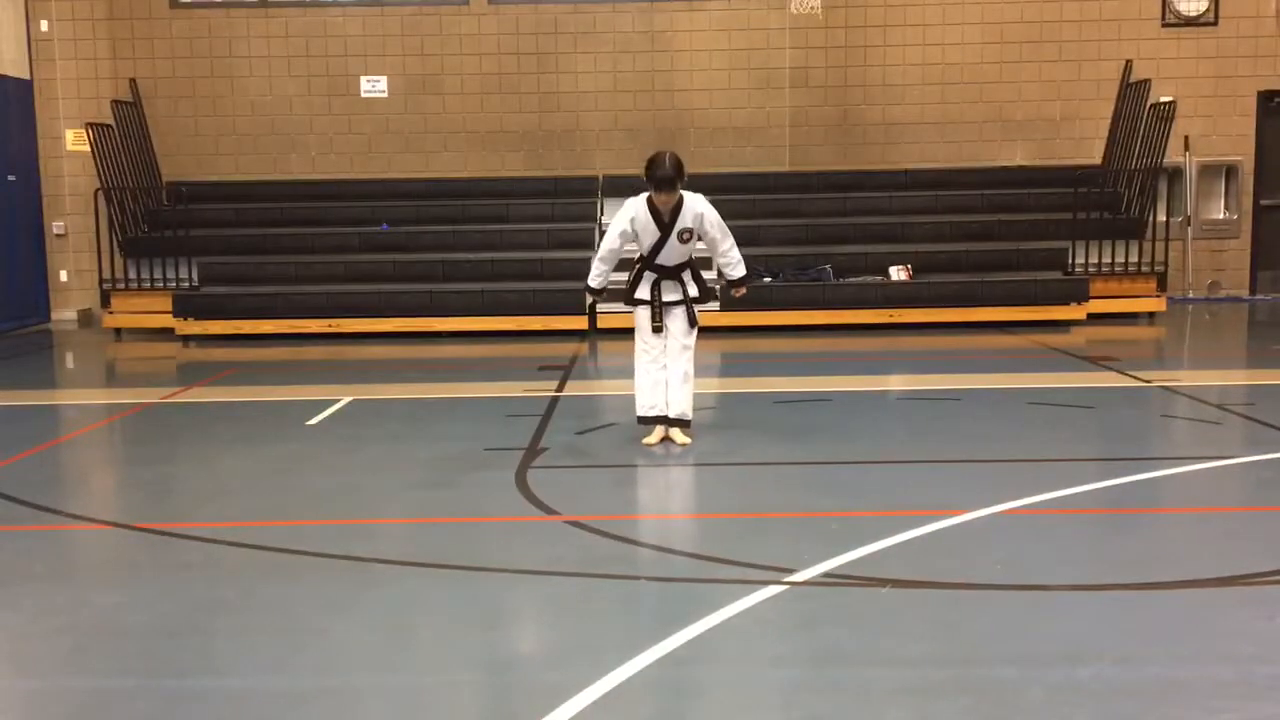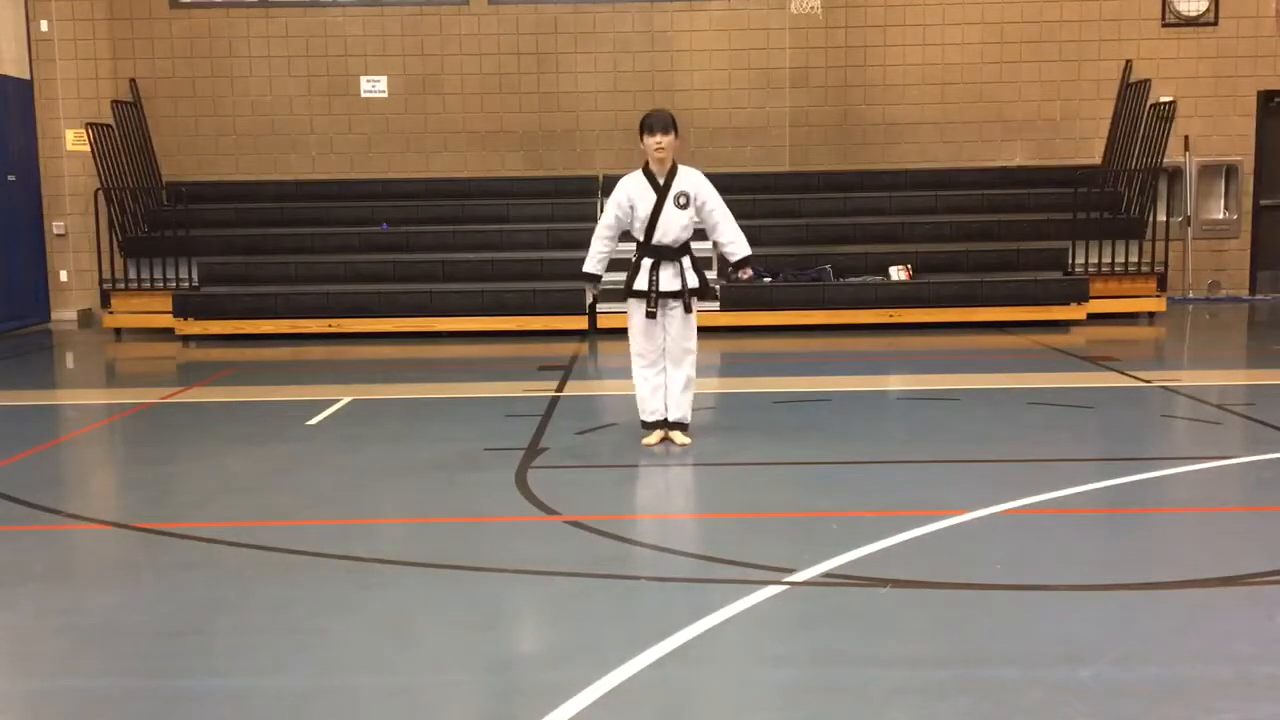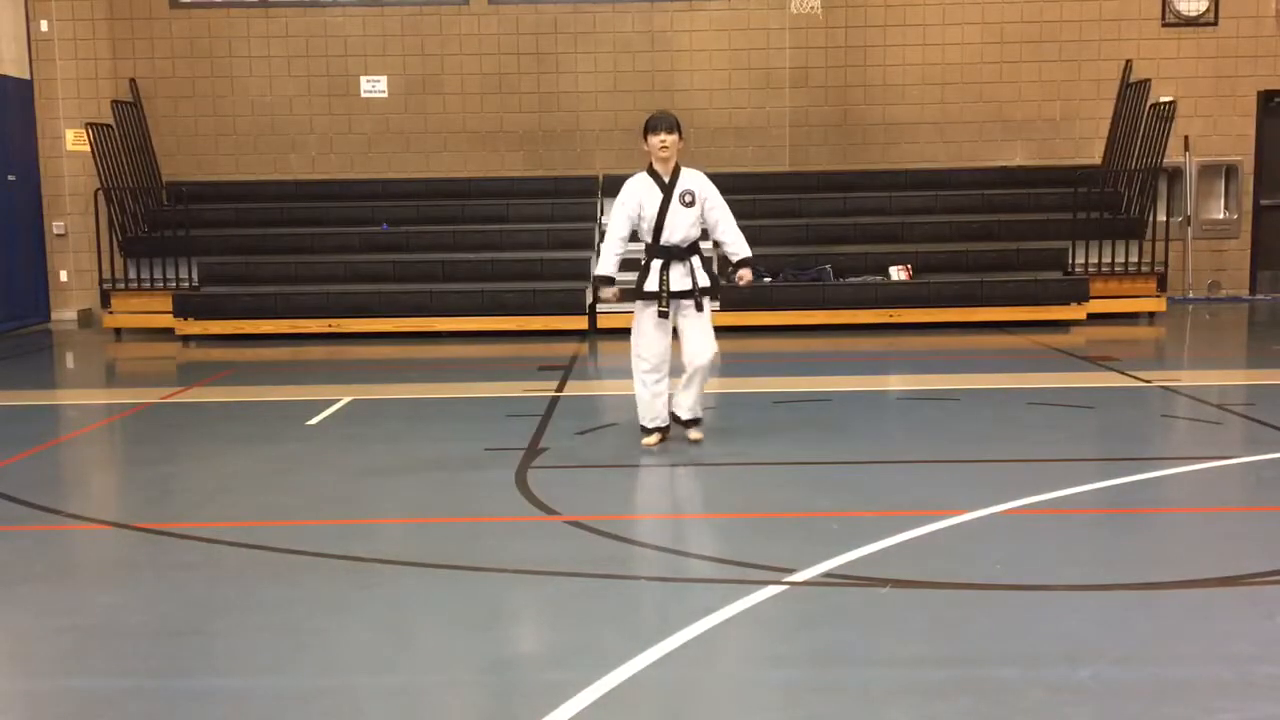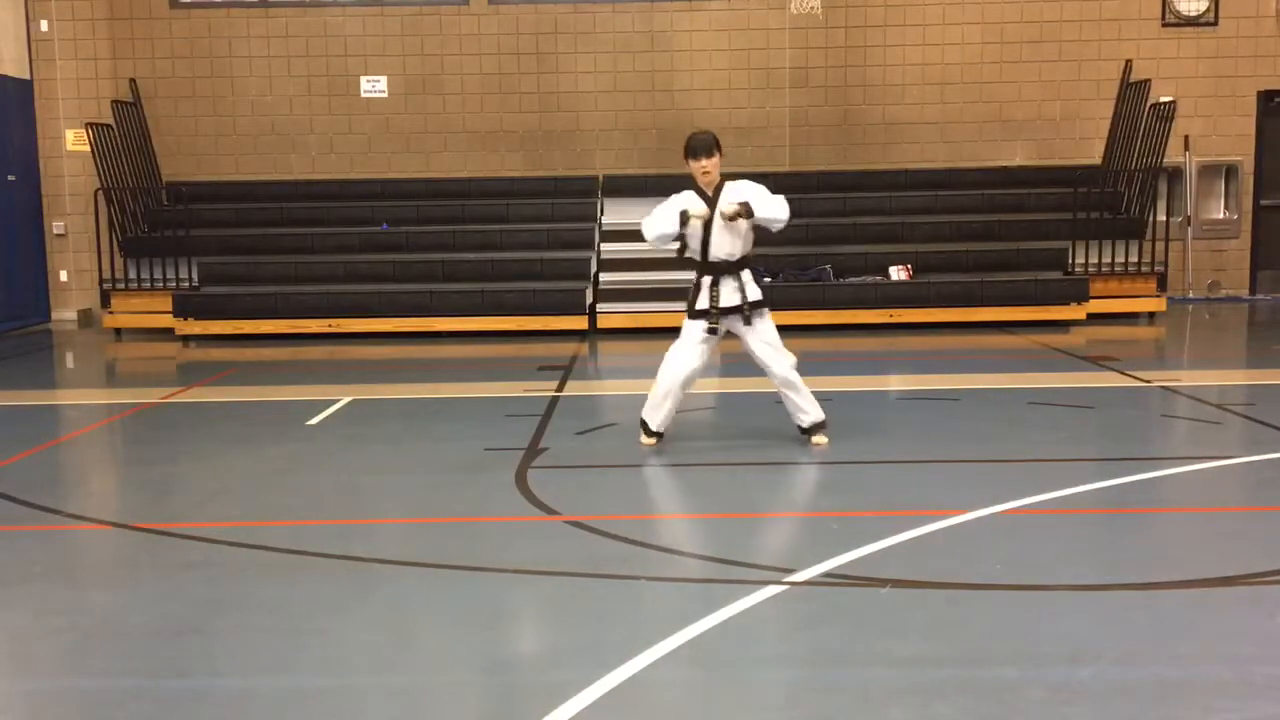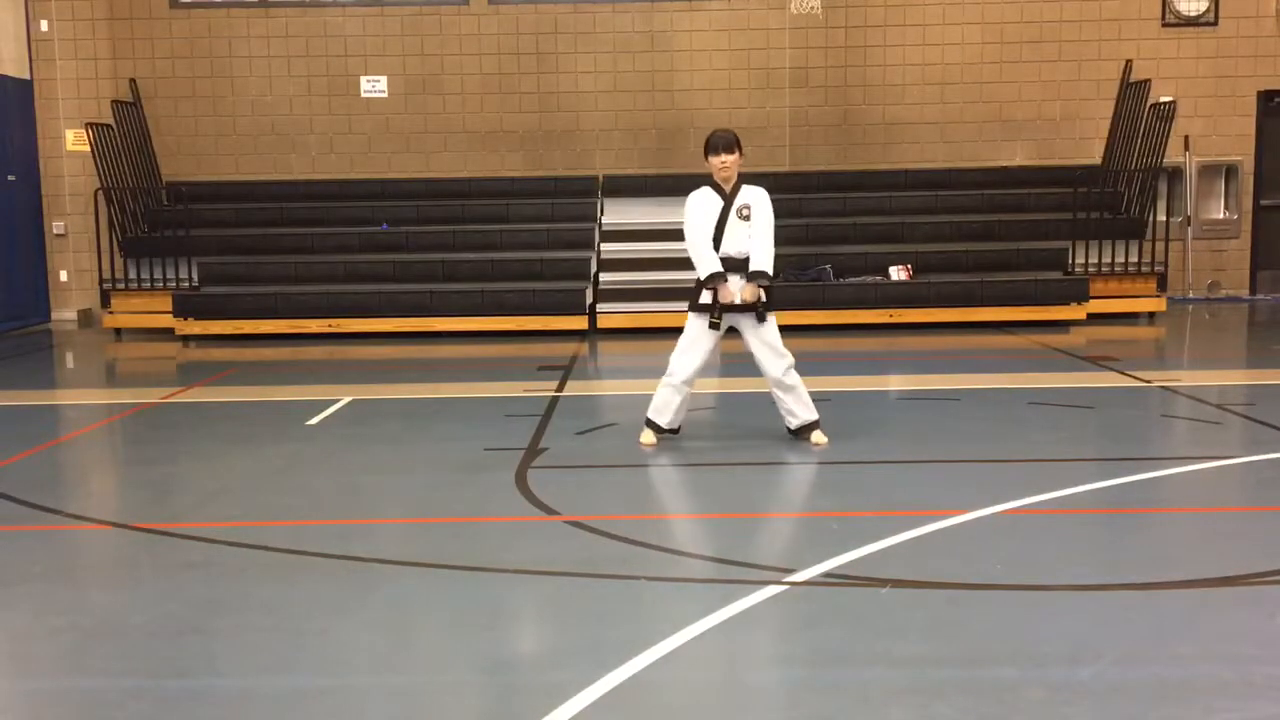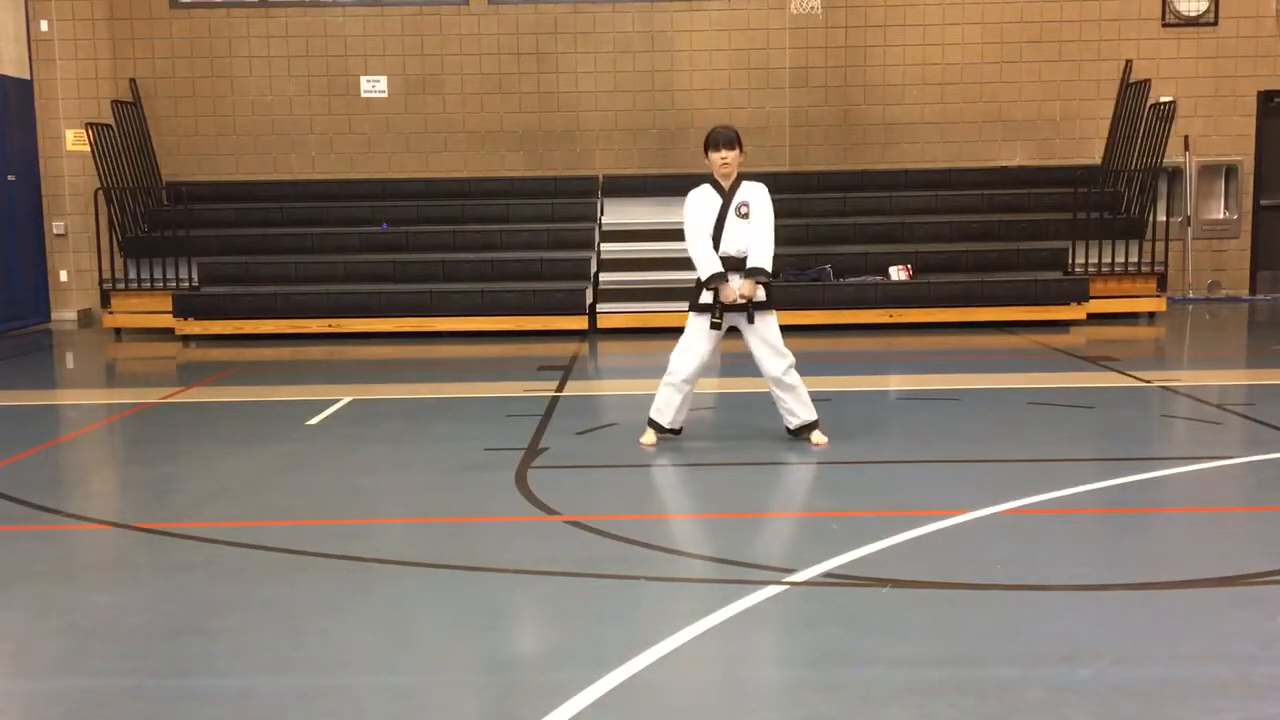
dt=0.4s
person 1, frame 1
left shoulder: (698, 208)
right shoulder: (633, 210)
left elbow: (722, 243)
right elbow: (610, 248)
left wrist: (737, 278)
right wrist: (596, 285)
left hip: (683, 283)
right hip: (647, 285)
left knee: (681, 352)
right knee: (650, 353)
left ankle: (677, 421)
right ankle: (657, 421)
person 1, frame 2
left shoulder: (694, 180)
right shoulder: (629, 185)
left elbow: (720, 221)
right elbow: (607, 230)
left wrist: (741, 258)
right wrist: (592, 273)
left hip: (681, 273)
right hip: (645, 273)
left knee: (681, 352)
right knee: (646, 353)
left ankle: (677, 422)
right ankle: (656, 422)
person 1, frame 3
left shoulder: (697, 181)
right shoulder: (635, 186)
left elbow: (722, 222)
right elbow: (617, 232)
left wrist: (742, 260)
right wrist: (606, 277)
left hip: (691, 274)
right hip: (654, 275)
left knee: (701, 353)
right knee: (649, 357)
left ankle: (687, 416)
right ankle: (655, 425)
person 1, frame 4
left shoulder: (742, 191)
right shoulder: (680, 203)
left elbow: (780, 212)
right elbow: (652, 232)
left wrist: (744, 209)
right wrist: (686, 217)
left hip: (742, 289)
right hip: (705, 292)
left knee: (777, 361)
right knee: (678, 366)
left ankle: (813, 423)
right ankle: (653, 426)
person 1, frame 5
left shoulder: (757, 196)
right shoulder: (698, 199)
left elbow: (763, 240)
right elbow: (698, 243)
left wrist: (755, 282)
right wrist: (720, 284)
left hip: (749, 286)
right hip: (710, 289)
left knee: (777, 362)
right knee: (685, 362)
left ankle: (807, 423)
right ankle: (657, 423)
person 1, frame 6
left shoulder: (757, 192)
right shoulder: (697, 197)
left elbow: (762, 237)
right elbow: (698, 243)
left wrist: (752, 278)
right wrist: (720, 282)
left hip: (750, 284)
right hip: (711, 286)
left knee: (777, 361)
right knee: (686, 362)
left ankle: (805, 423)
right ankle: (659, 424)
